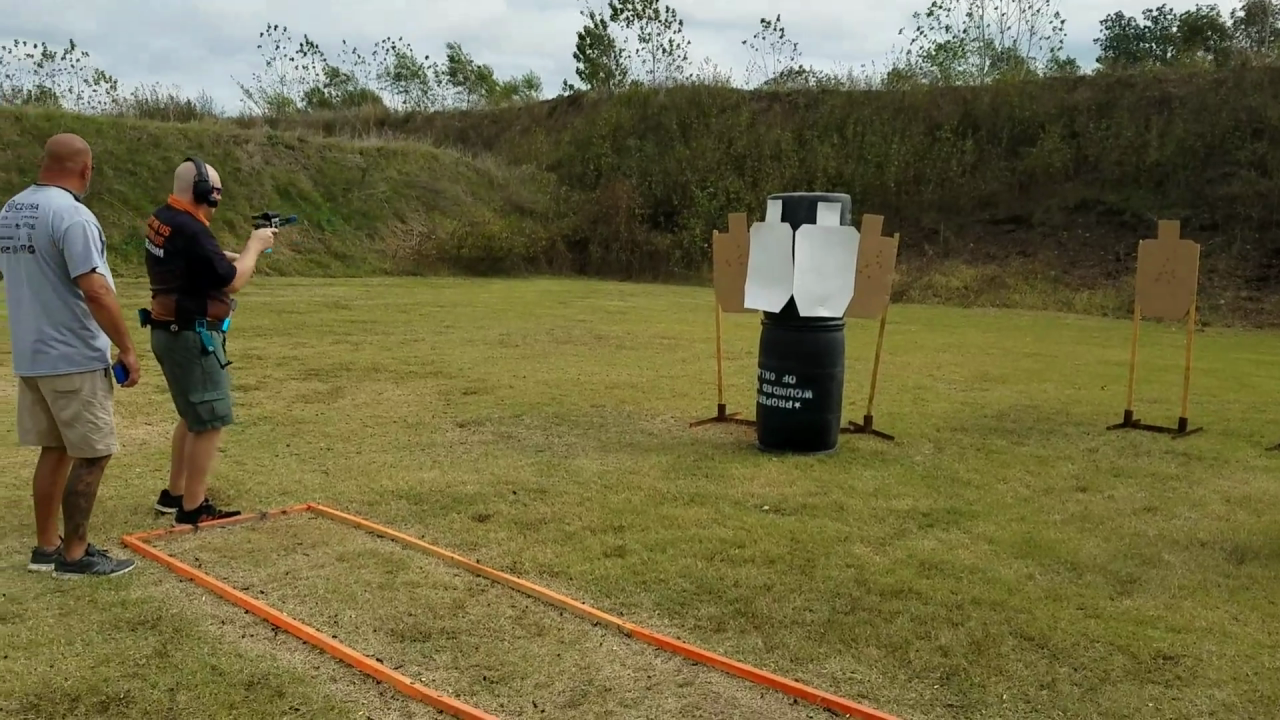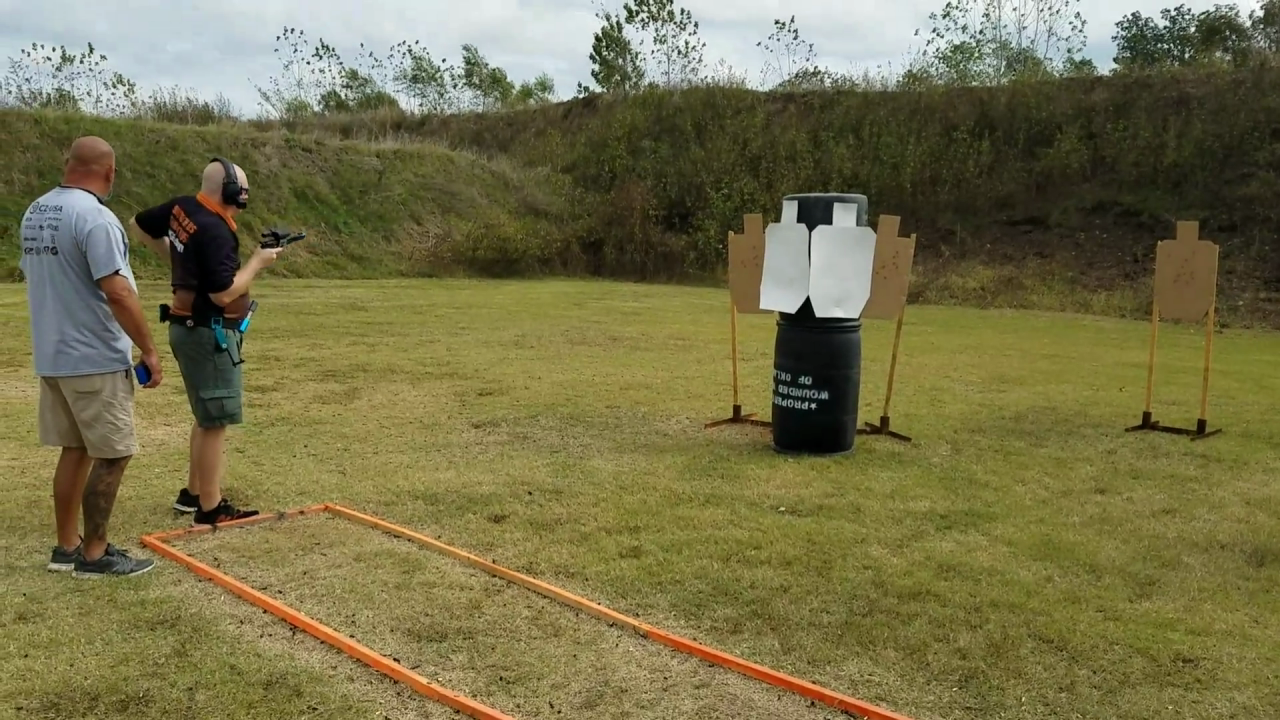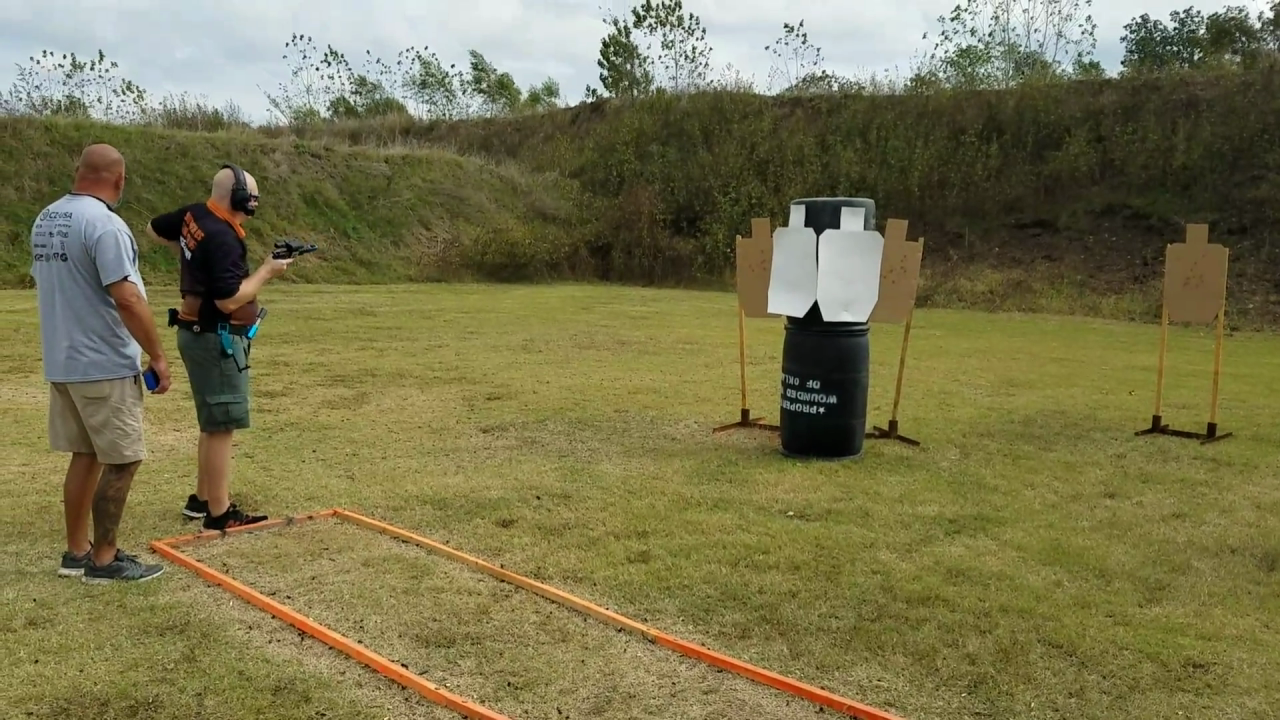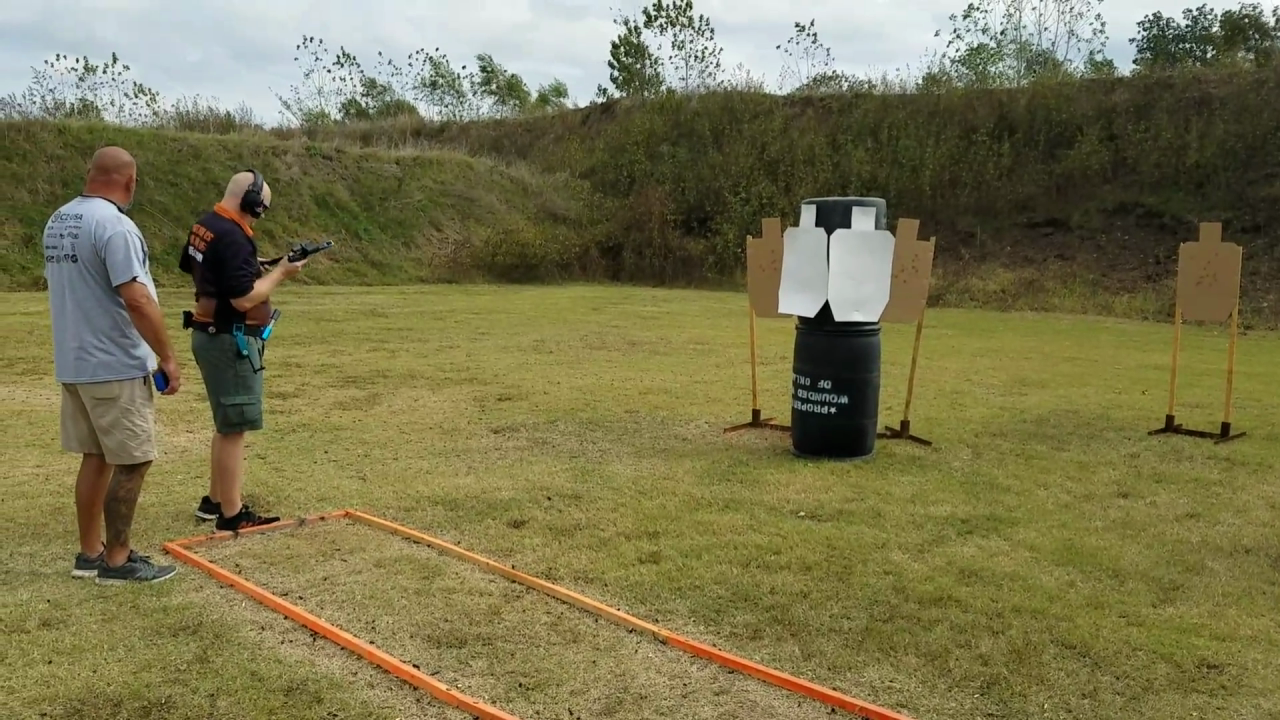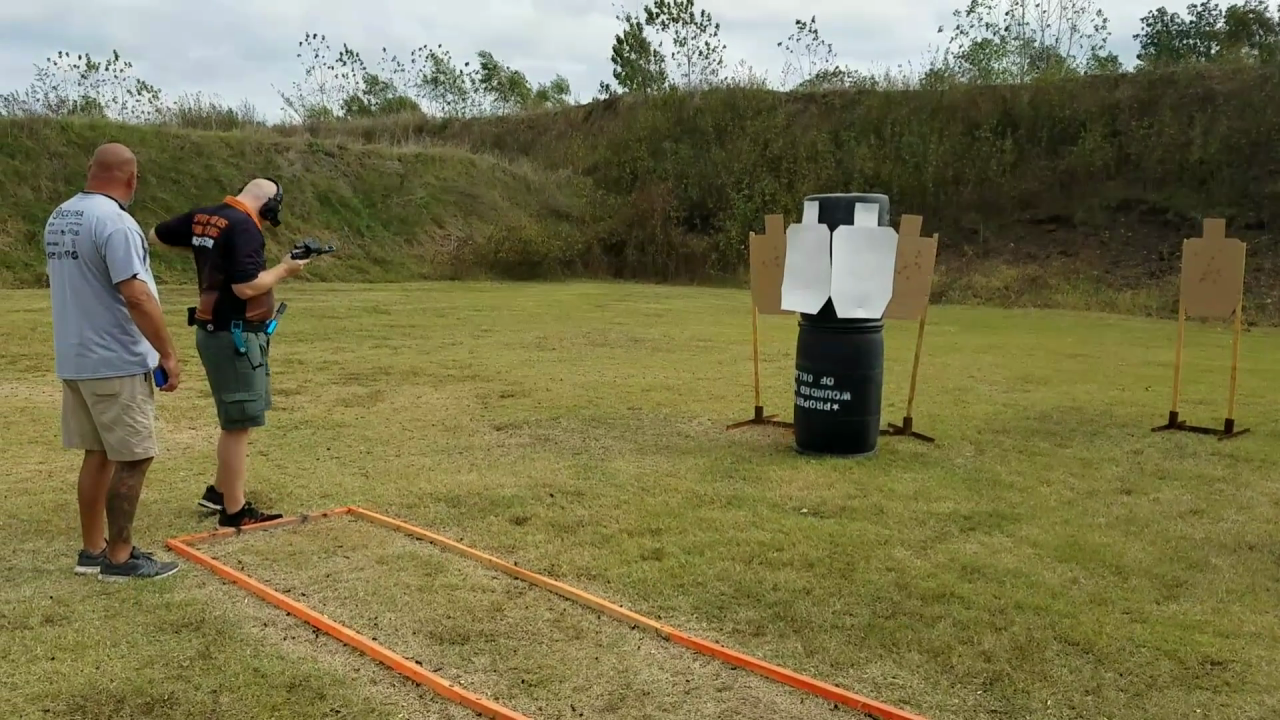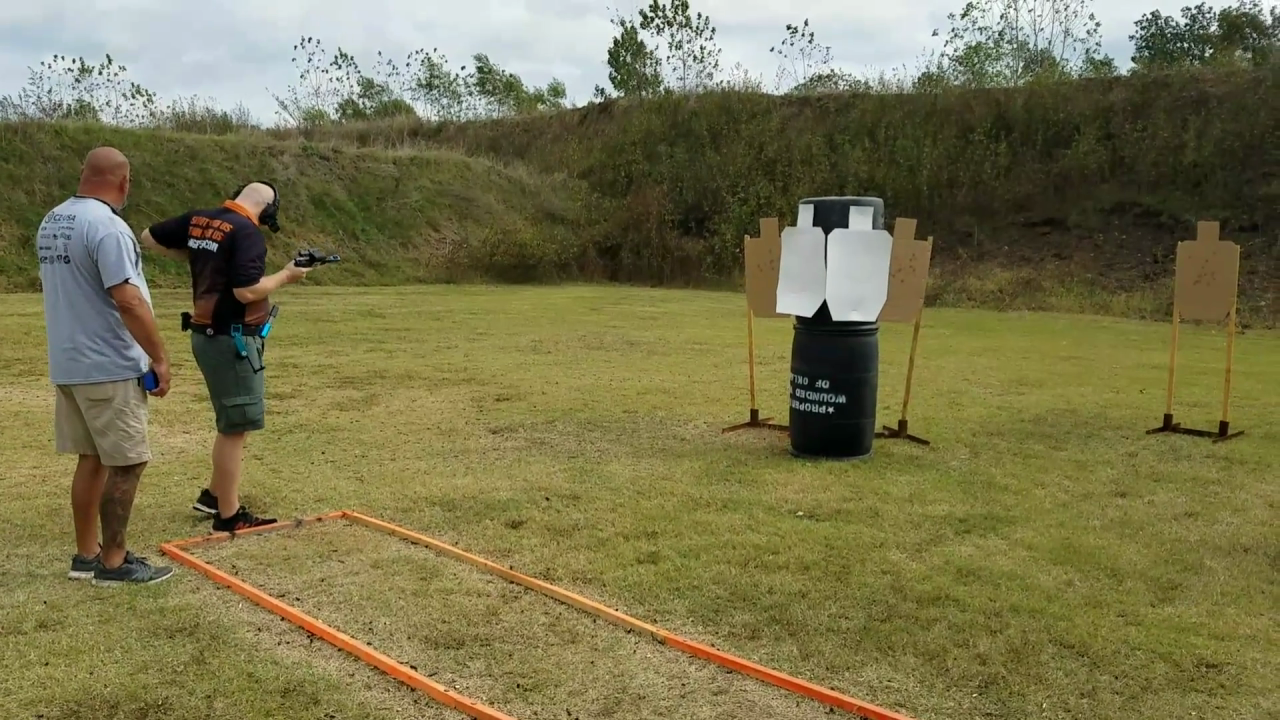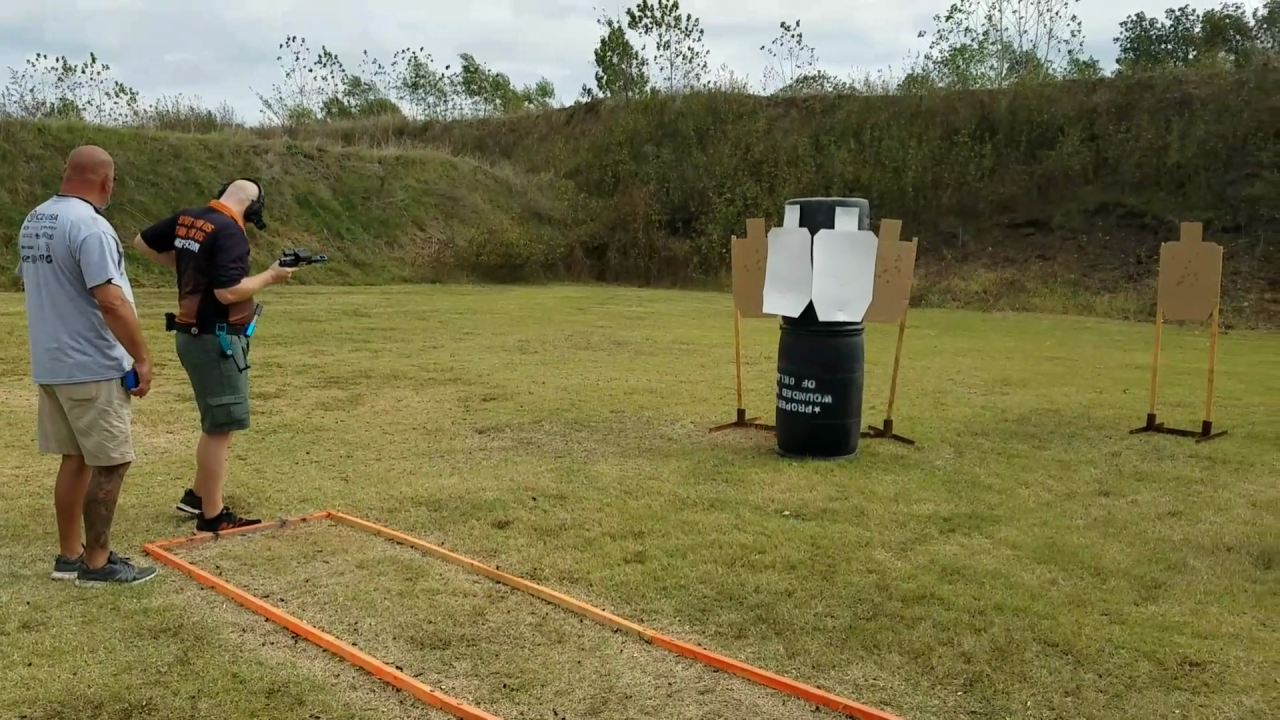
dt=0.4s
person 1, frame 1
right shoulder: (71, 215)
right elbow: (95, 292)
right wrist: (126, 349)
right hip: (73, 360)
left knee: (54, 450)
right knee: (92, 454)
left ankle: (46, 546)
right ankle: (74, 554)
person 1, frame 2
left shoulder: (36, 213)
right shoulder: (95, 217)
right elbow: (118, 293)
right wrist: (149, 350)
left hip: (53, 357)
right hip: (95, 360)
left knee: (75, 450)
right knee: (112, 455)
left ankle: (67, 546)
right ankle: (94, 554)
person 1, frame 3
left shoulder: (46, 220)
right shoulder: (104, 223)
right elbow: (127, 300)
right wrist: (157, 357)
left hip: (63, 362)
right hip: (105, 366)
left knee: (85, 455)
right knee: (121, 461)
left ankle: (77, 552)
right ankle: (104, 559)
person 1, frame 4
left shoulder: (58, 221)
right shoulder: (114, 225)
right elbow: (137, 301)
right wrist: (167, 357)
left hip: (74, 364)
right hip: (114, 367)
left knee: (97, 457)
right knee: (132, 461)
left ankle: (90, 553)
right ankle: (117, 560)
person 1, frame 5
left shoulder: (59, 217)
right shoulder: (114, 221)
right elbow: (137, 297)
right wrist: (167, 354)
left hip: (75, 360)
right hip: (115, 363)
left knee: (98, 454)
right knee: (132, 458)
left ankle: (93, 549)
right ankle: (119, 556)
person 1, frame 6
left shoulder: (51, 222)
right shoulder: (107, 226)
right elbow: (128, 301)
right wrist: (159, 358)
left hip: (69, 364)
right hip: (108, 367)
left knee: (91, 459)
right knee: (126, 463)
left ankle: (86, 554)
right ankle: (113, 561)
person 1, frame 7
left shoulder: (34, 221)
right shoulder: (89, 225)
right elbow: (111, 302)
right wrist: (141, 358)
left hip: (52, 364)
right hip: (92, 368)
left knee: (75, 459)
right knee: (109, 463)
left ankle: (70, 554)
right ankle: (97, 562)
person 2, frame 1
left shoulder: (162, 218)
right shoulder: (190, 230)
right elbow: (233, 282)
left wrist: (224, 255)
right wrist: (255, 245)
left hip: (170, 330)
right hip: (192, 336)
left knee: (193, 418)
right knee: (210, 422)
left ankle: (174, 494)
right ankle: (193, 507)
person 2, frame 2
left shoulder: (183, 208)
right shoulder: (215, 232)
left elbow: (139, 226)
right elbow: (223, 294)
right wrist: (257, 262)
left hip: (189, 327)
right hip: (208, 333)
left knee: (207, 417)
right knee: (216, 420)
left ankle: (193, 492)
right ankle: (210, 507)
person 2, frame 3
left shoulder: (195, 215)
right shoulder: (222, 239)
left elbow: (155, 228)
right elbow: (229, 300)
right wrist: (267, 271)
left hip: (200, 333)
right hip: (215, 338)
left knee: (213, 423)
right knee: (222, 426)
left ankle: (202, 498)
right ankle: (219, 513)
person 2, frame 4
left shoulder: (205, 224)
right shoulder: (231, 237)
left elbow: (188, 265)
right elbow: (245, 298)
right wrist: (280, 272)
left hip: (212, 335)
right hip: (229, 340)
left knee: (228, 424)
right knee: (234, 428)
left ankle: (215, 500)
right ankle: (232, 514)
person 2, frame 5
left shoulder: (202, 217)
right shoulder: (244, 226)
left elbow: (156, 236)
right elbow: (246, 286)
right wrist: (284, 268)
left hip: (218, 330)
right hip: (233, 334)
left knee: (239, 418)
right knee: (239, 423)
left ankle: (220, 491)
right ankle: (234, 510)
person 2, frame 6
left shoulder: (198, 220)
right shoulder: (246, 232)
left elbow: (149, 237)
right elbow: (246, 291)
right wrist: (286, 275)
left hip: (209, 334)
right hip: (230, 339)
left knee: (232, 422)
right knee: (236, 427)
left ankle: (214, 495)
right ankle: (228, 515)
person 2, frame 7
left shoulder: (186, 219)
right shoulder: (229, 231)
left elbow: (142, 243)
right elbow: (228, 292)
right wrist: (270, 276)
left hip: (194, 334)
right hip: (215, 338)
left knee: (217, 422)
right knee: (221, 426)
left ankle: (197, 496)
right ankle: (213, 516)
